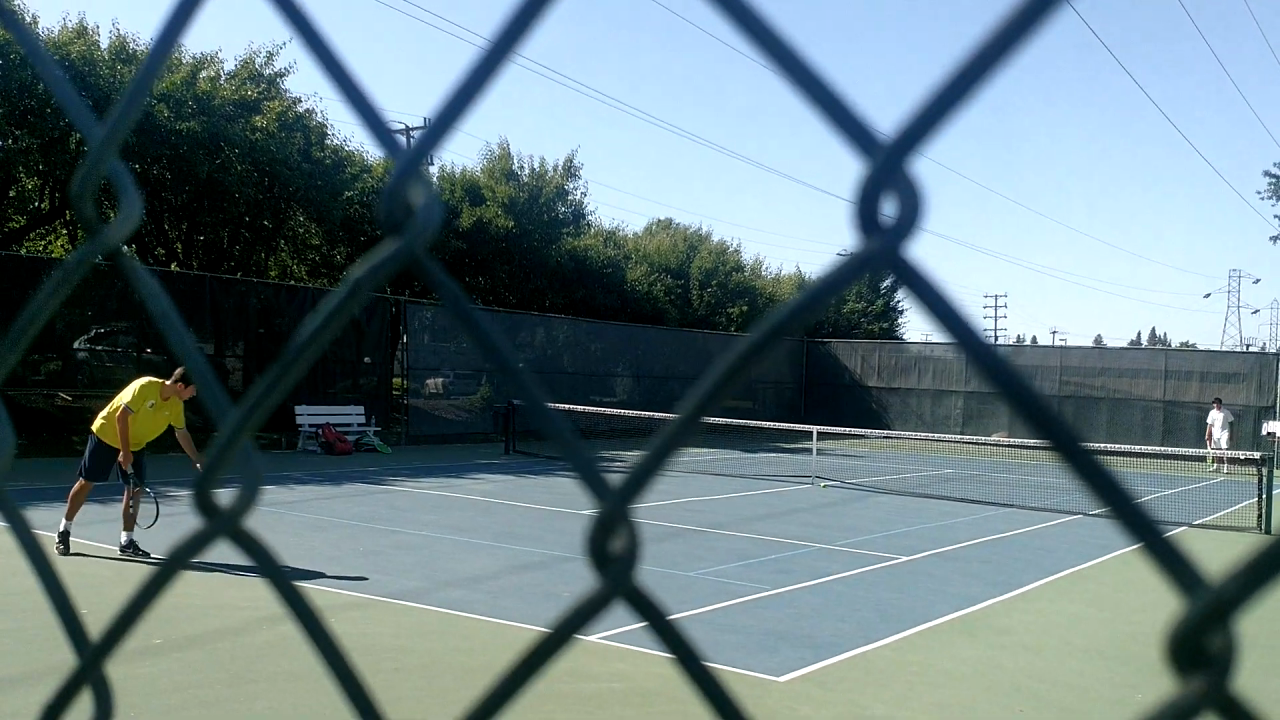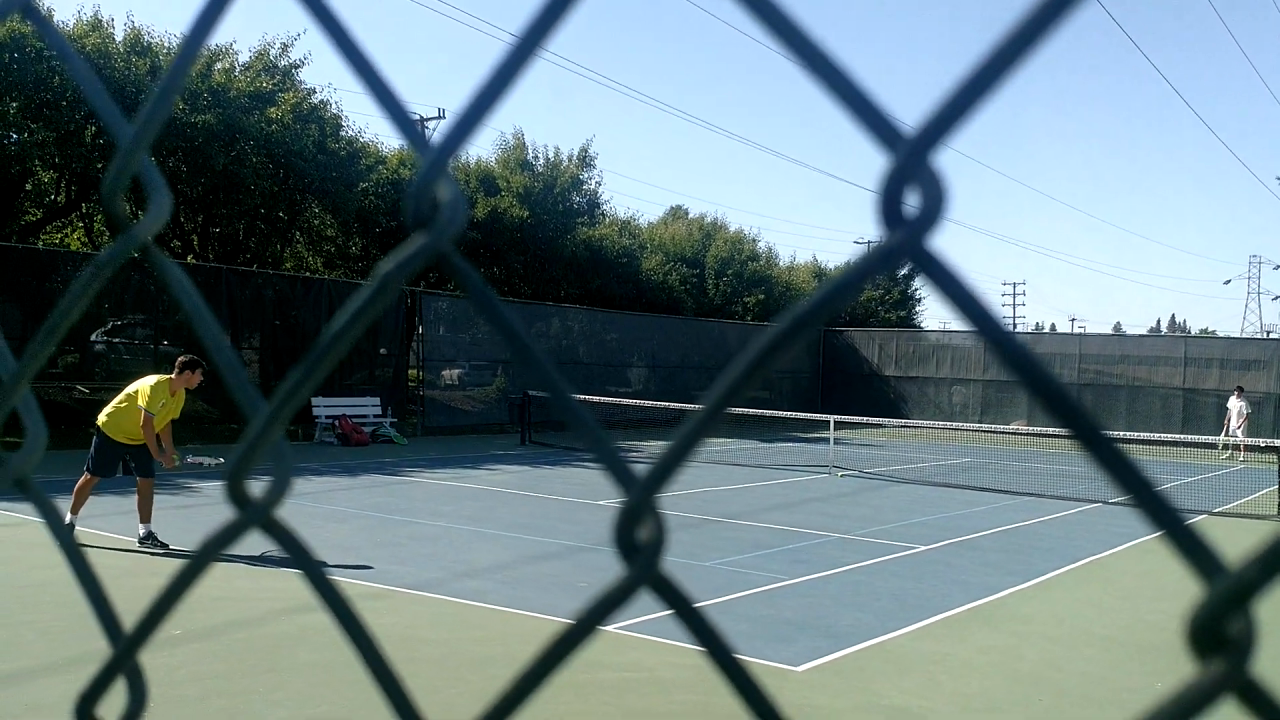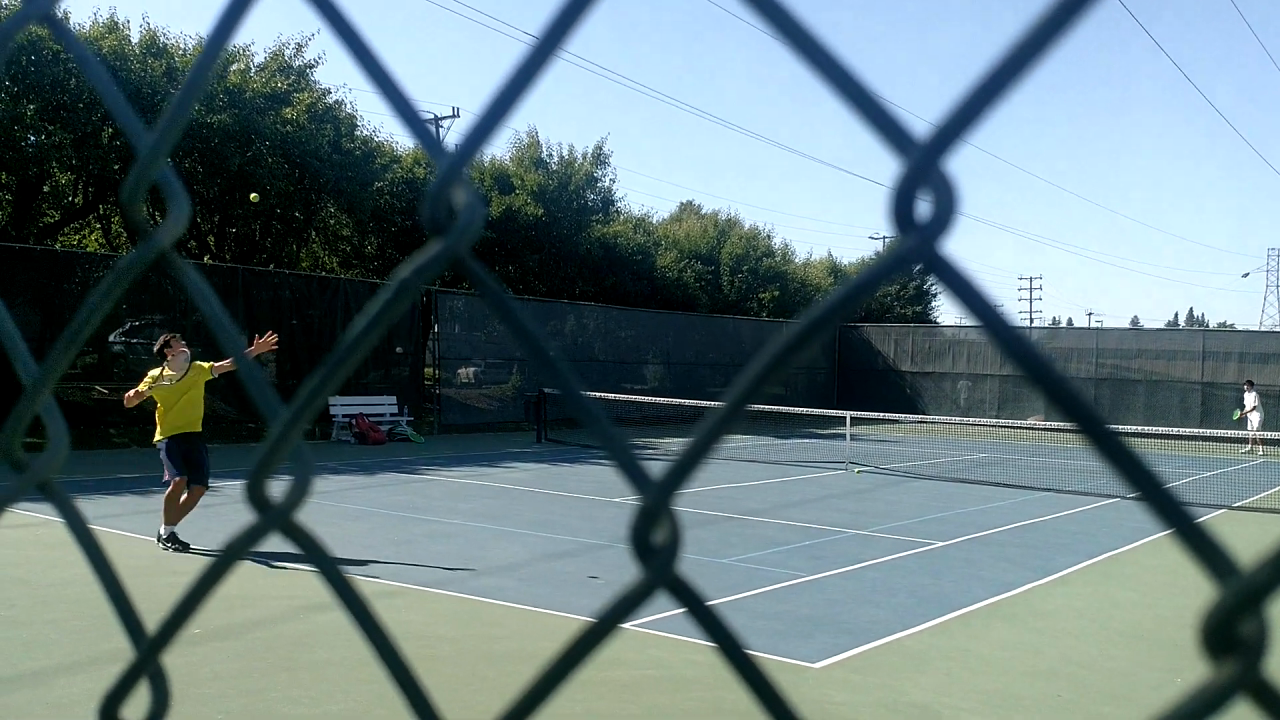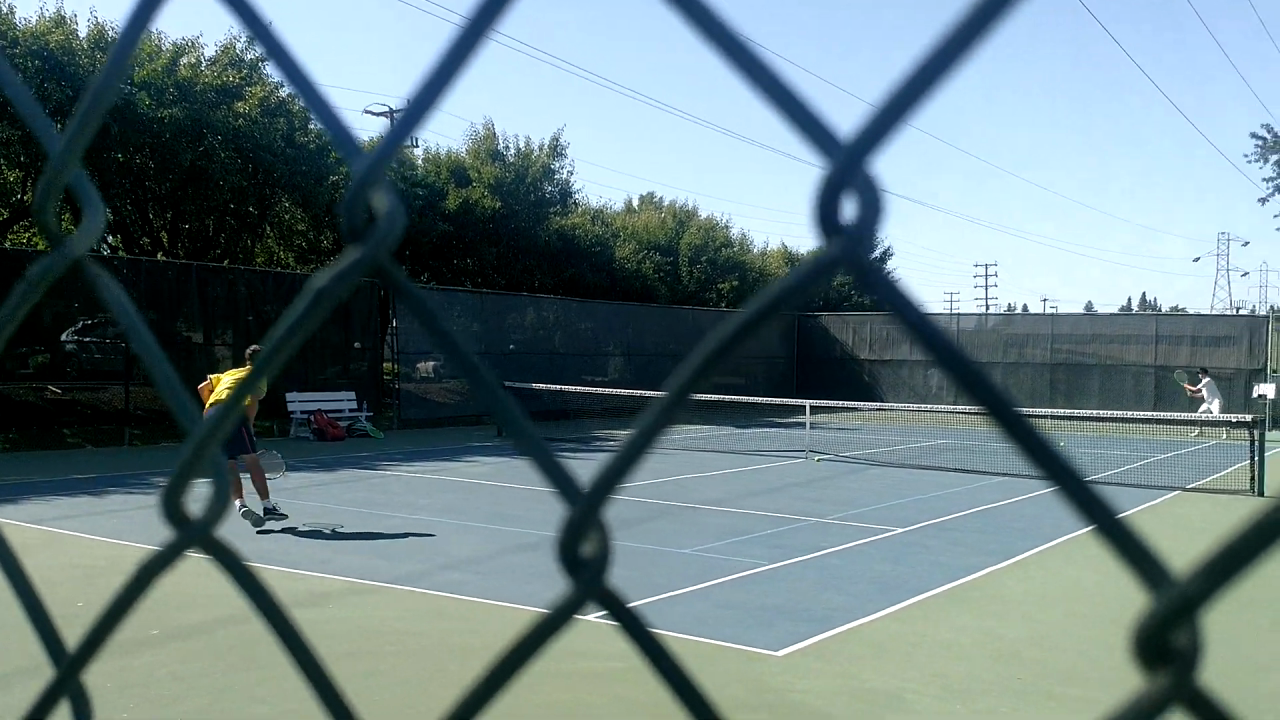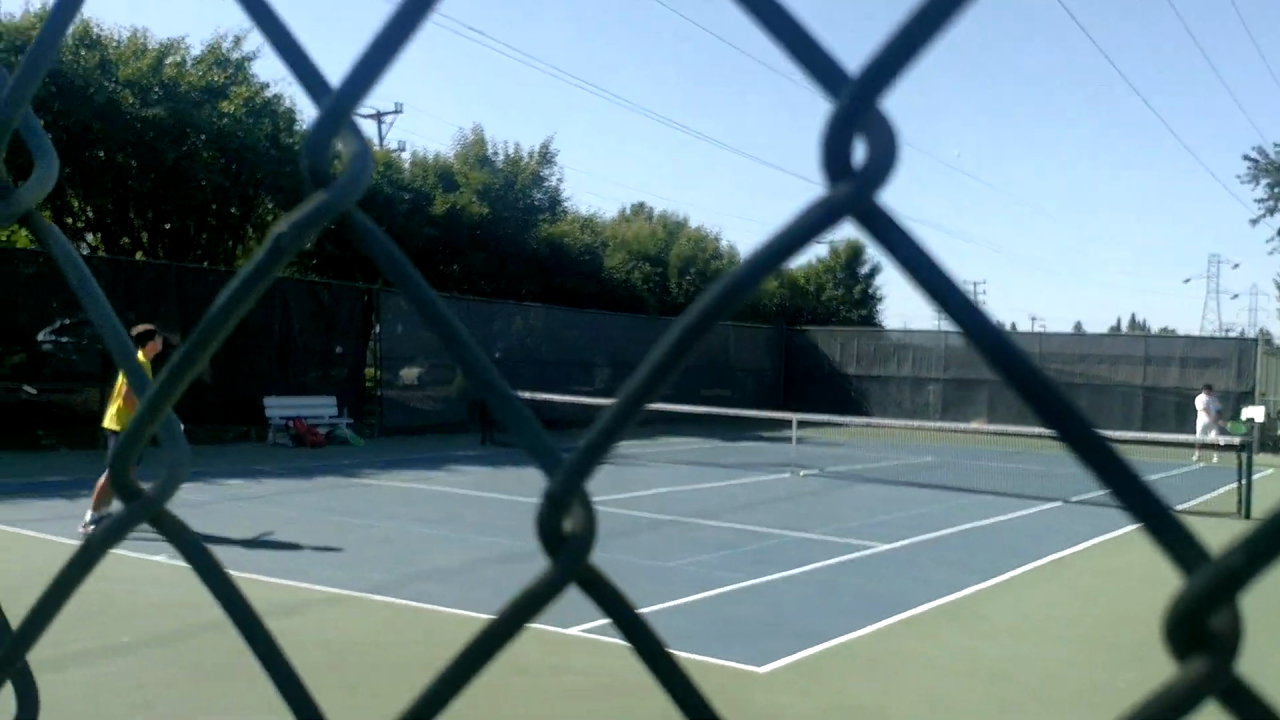
dt=1s
person 1, frame 1
left shoulder: (176, 405)
right shoulder: (145, 386)
left elbow: (182, 433)
right elbow: (121, 416)
left wrist: (197, 460)
right wrist: (125, 451)
left hip: (135, 446)
right hip: (106, 436)
left knee: (134, 489)
right knee: (86, 483)
left ankle: (126, 541)
right ankle: (64, 530)
person 1, frame 2
left shoulder: (179, 395)
right shoulder: (154, 387)
left elbow: (165, 422)
right elbow: (146, 425)
left wrist: (170, 451)
right wrist: (158, 455)
left hip: (138, 439)
right hip: (111, 431)
left knee: (147, 481)
right knee: (91, 477)
left ankle: (145, 533)
right ankle: (69, 523)
person 1, frame 3
left shoulder: (199, 370)
right shoulder: (156, 376)
left elbow: (230, 364)
right elbow: (129, 402)
left wrist: (256, 350)
right wrist: (135, 395)
left hip: (193, 437)
right hip: (169, 438)
left knee: (198, 489)
right knee: (179, 482)
left ankle: (167, 531)
right ankle: (166, 531)
person 1, frame 4
left shoulder: (229, 374)
left elbow: (202, 389)
right elbow: (253, 401)
right wrist: (249, 425)
left hip: (211, 415)
left knee: (230, 466)
right knee: (252, 461)
left ankle: (241, 506)
right ankle: (268, 507)
person 1, frame 5
left shoulder: (136, 362)
right shoulder: (141, 364)
right elbow: (128, 395)
left hip: (116, 423)
right hip: (122, 425)
left ankle: (99, 514)
right ankle: (92, 518)
